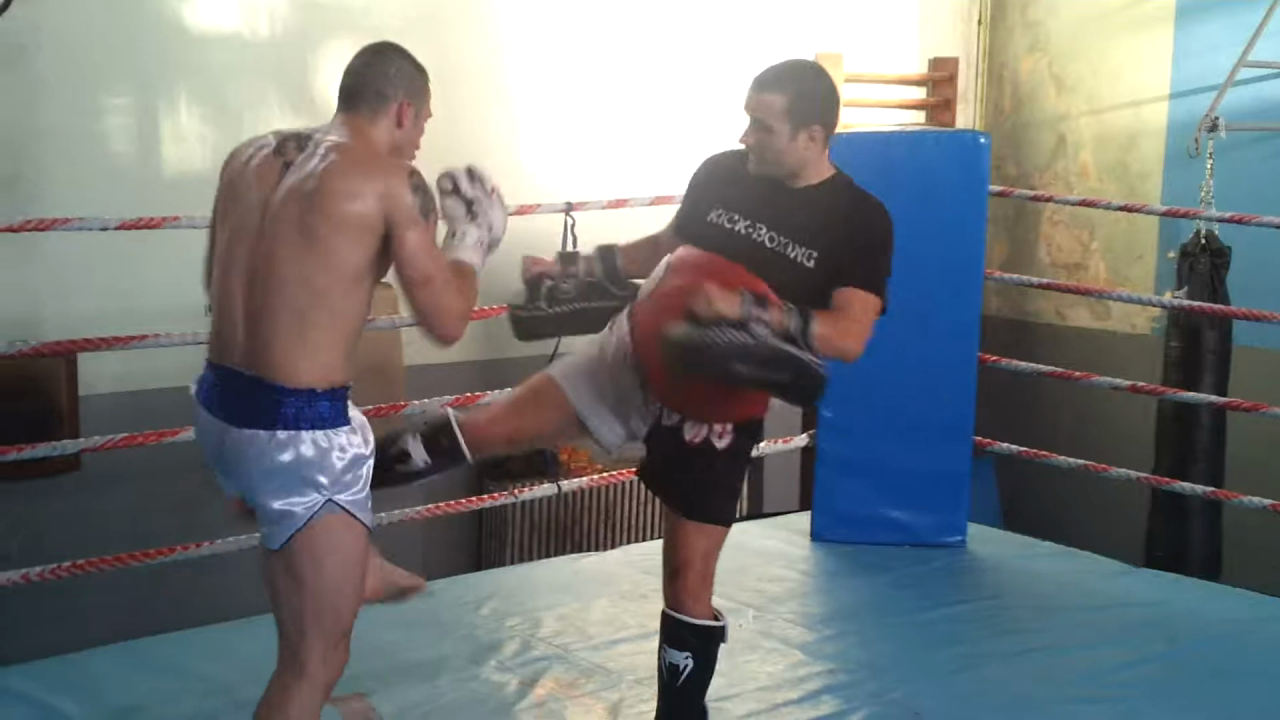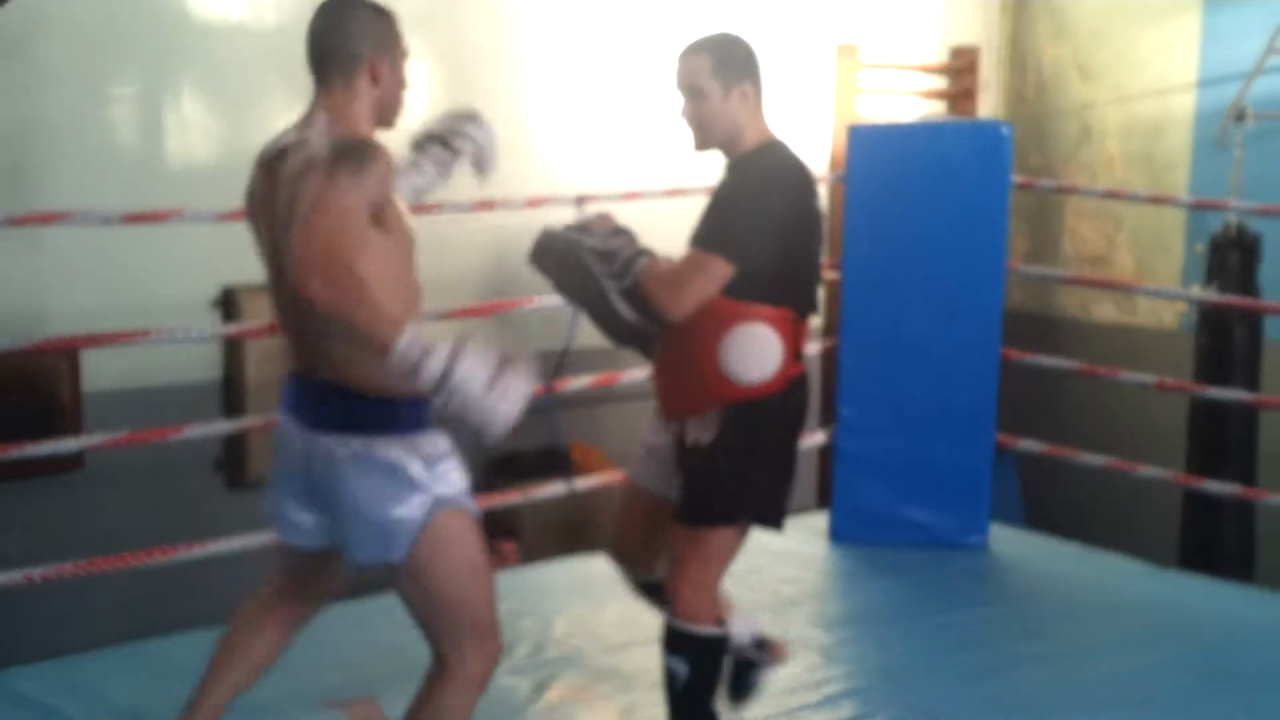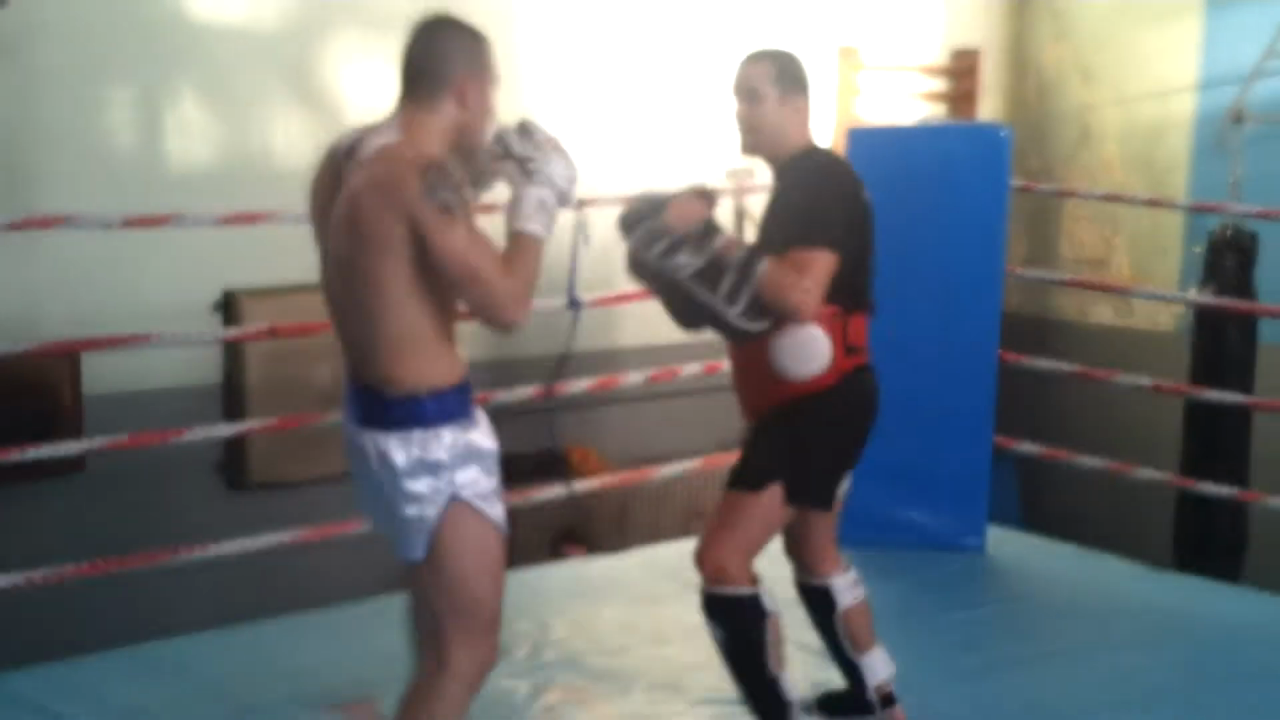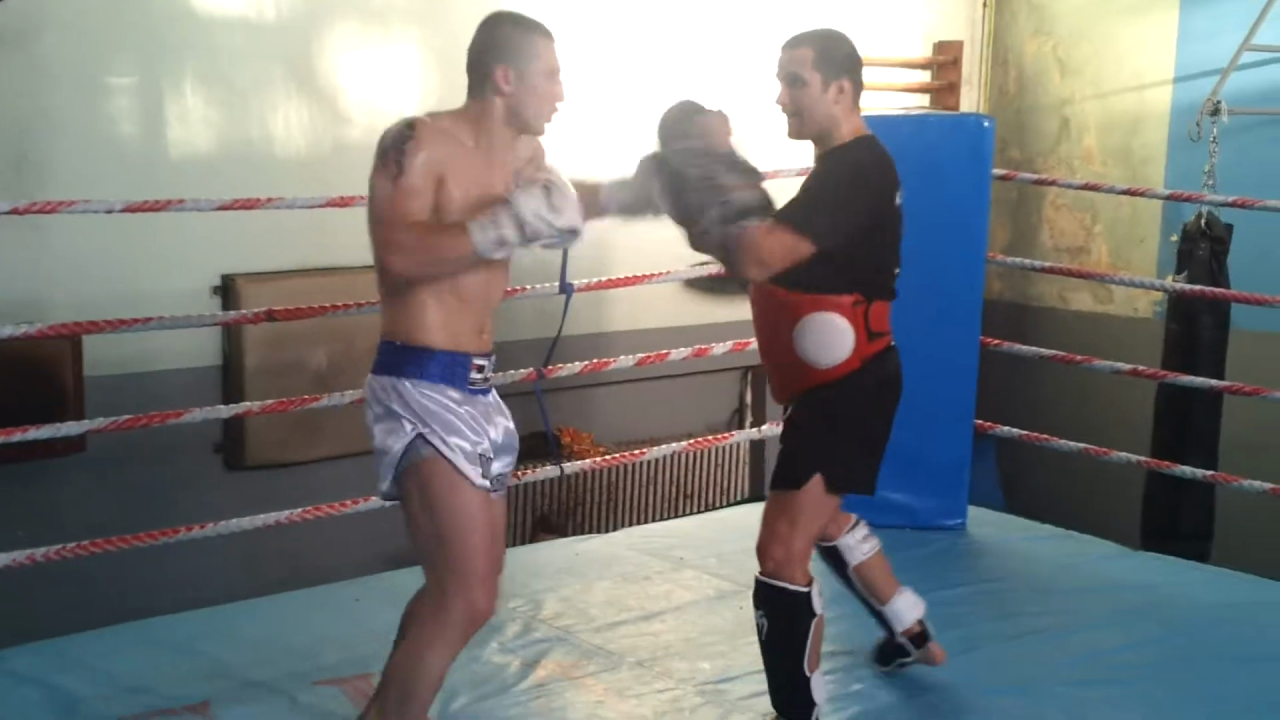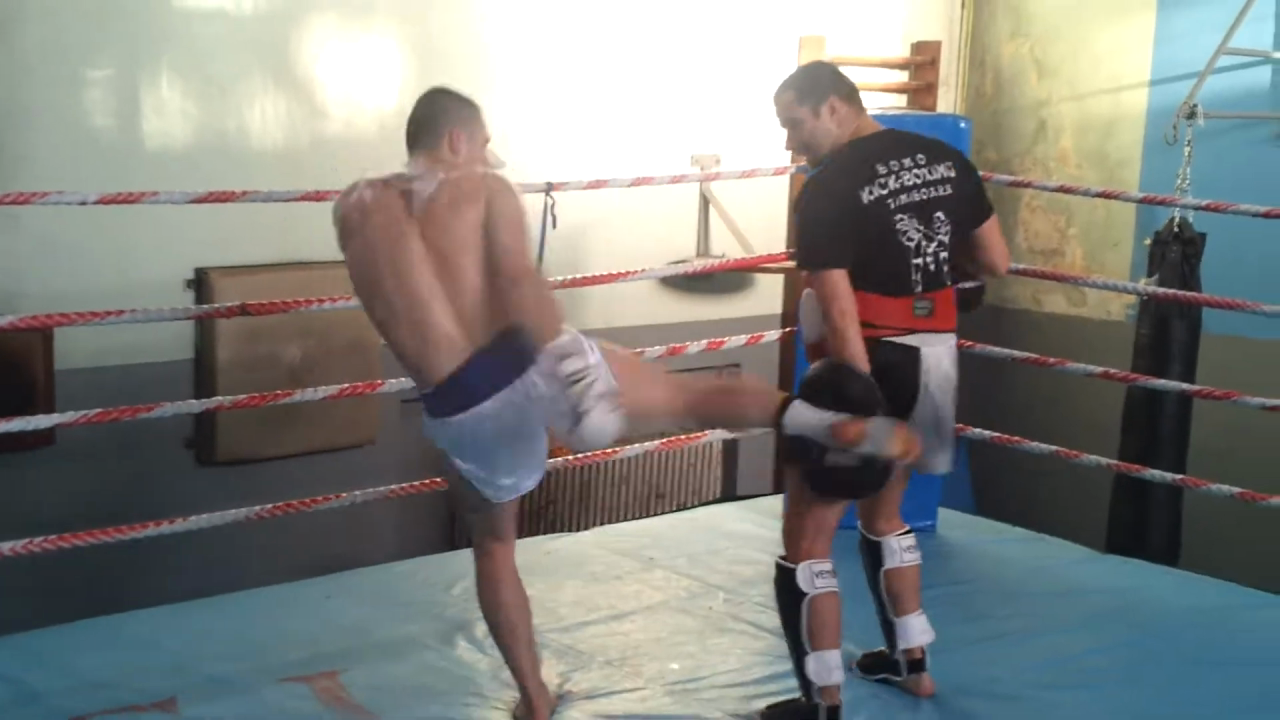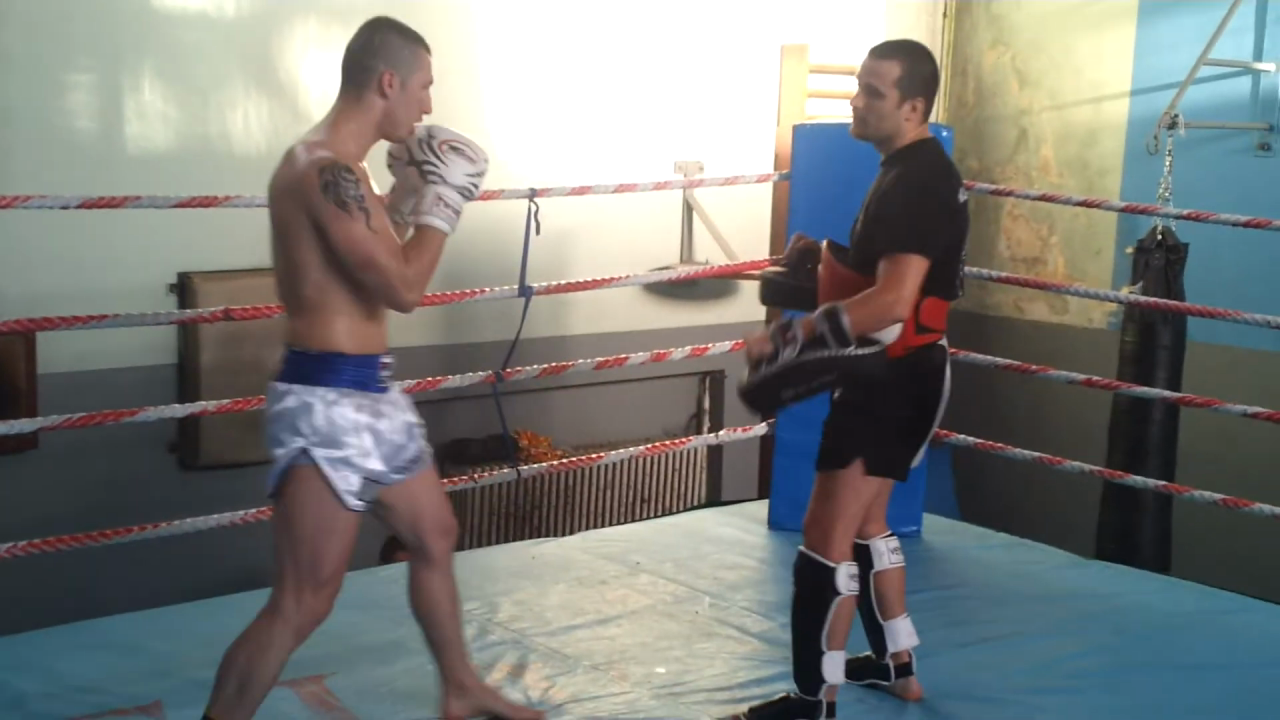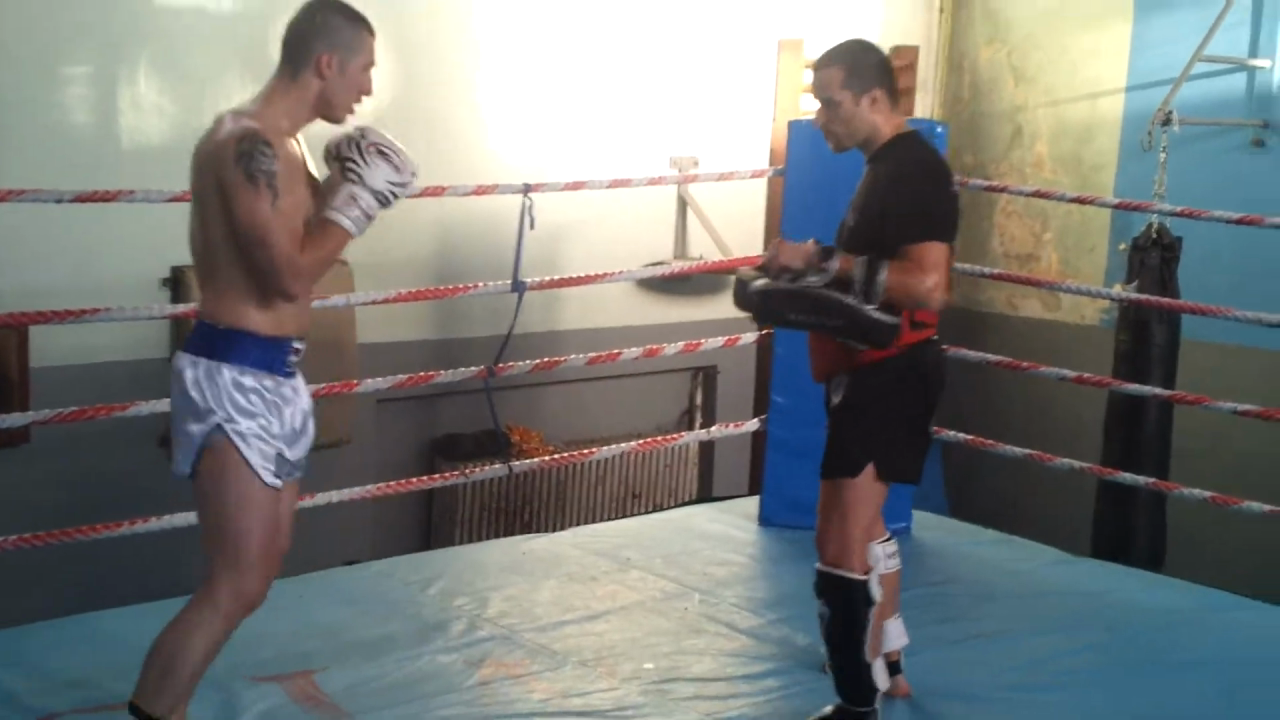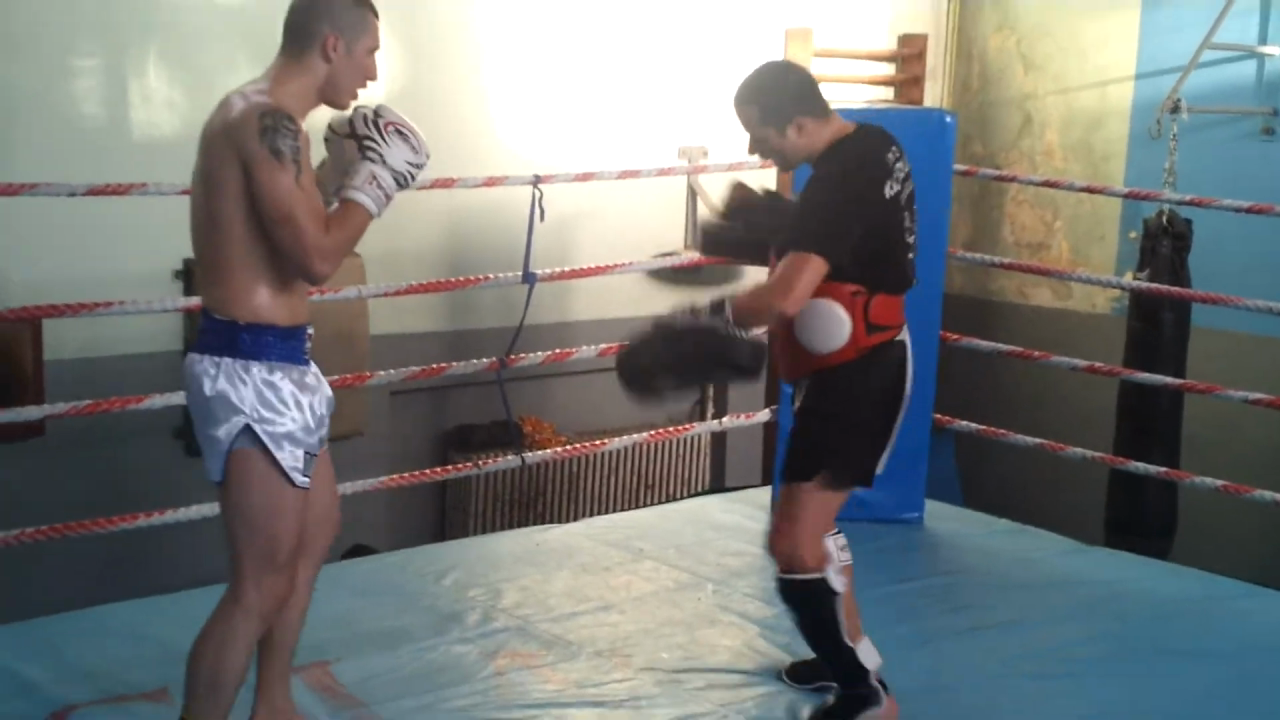
dt=0.5s
person 1, frame 1
left shoulder: (248, 157)
right shoulder: (391, 181)
right elbow: (446, 321)
right wrist: (472, 229)
left hip: (220, 407)
right hip: (294, 428)
right knee: (319, 655)
left ankle: (358, 572)
person 1, frame 2
left shoulder: (278, 160)
right shoulder: (346, 156)
right elbow: (318, 276)
left wrist: (426, 162)
right wrist: (452, 366)
left hip: (308, 421)
right hip: (378, 439)
left knee: (293, 598)
right knee: (469, 652)
person 1, frame 3
left shoulder: (345, 157)
right shoulder: (424, 176)
right elbow: (507, 307)
left wrist: (470, 174)
right wrist: (538, 199)
left hip: (373, 415)
right hip: (427, 435)
right knee: (466, 651)
person 1, frame 4
left shoulder: (519, 153)
right shoulder: (415, 140)
left elbow: (553, 201)
right elbow: (398, 258)
right wrist: (509, 226)
left hip: (469, 387)
right hip: (424, 389)
left knee: (454, 585)
right knee: (468, 600)
person 1, frame 5
left shoulder: (353, 206)
right shoulder: (481, 190)
right elbow: (521, 280)
right wrist: (573, 359)
left hip: (459, 416)
right hip: (522, 372)
left knee: (492, 546)
right knee: (696, 389)
right ankle: (827, 425)
person 1, frame 6
left shoulder: (330, 163)
right shoulder: (329, 171)
right elbow: (402, 288)
left wrist: (407, 193)
right wrist: (446, 197)
left hip: (364, 393)
right hip: (328, 402)
left knee: (436, 539)
right knee: (303, 601)
person 1, frame 7
left shoulder: (274, 143)
right shoulder: (248, 143)
left elbow: (293, 249)
right elbow: (292, 276)
left wrist: (344, 184)
right wrist: (362, 193)
left hip: (268, 375)
right hip: (235, 378)
left knee: (257, 568)
right knee: (234, 584)
person 1, frame 8
left shoulder: (252, 113)
right shoulder: (268, 123)
right elbow: (316, 257)
left wrist: (340, 167)
right wrist: (379, 176)
left hip: (271, 362)
right hip: (253, 368)
left knee: (314, 533)
right knee: (261, 585)
person 2, frame 1
left shoulder: (860, 220)
right shoulder: (720, 174)
left elbow: (849, 337)
left wrist: (747, 313)
right wrist: (582, 267)
left hip: (721, 410)
right hip: (637, 357)
left knee: (688, 588)
right knee: (489, 427)
person 2, frame 2
left shoulder: (771, 182)
right shoulder: (748, 175)
left elbow: (678, 296)
left wrist: (613, 244)
left hip: (745, 412)
right hip: (693, 397)
left knee: (689, 591)
right knee: (639, 552)
right ankle: (745, 647)
person 2, frame 3
left shoulder: (821, 182)
right shoulder: (789, 186)
left elbow: (798, 298)
right elbow: (749, 299)
left wrist: (704, 241)
right wrist: (688, 241)
left hip: (821, 404)
right hip: (802, 401)
left knee: (721, 561)
right knee: (815, 552)
person 2, frame 4
left shoulder: (857, 173)
right shoulder: (836, 164)
left elbow: (758, 261)
right elbow: (761, 249)
left wrist: (720, 164)
left hip: (847, 388)
right hip: (828, 382)
left knee: (781, 553)
right knee: (826, 519)
right ankle: (913, 634)
person 2, frame 5
left shoulder: (828, 187)
right shoulder: (946, 160)
left elbow: (837, 307)
right elbow: (995, 261)
left wrist: (857, 400)
left hip: (870, 366)
right hip: (936, 360)
left knee: (806, 538)
right knee: (883, 513)
right ankle: (911, 660)
person 2, frame 6
left shoulder: (915, 181)
right shoulder: (921, 171)
left elbow: (894, 300)
left wrist: (792, 336)
right wrist: (827, 254)
left hip: (893, 373)
right hip: (905, 368)
left knee: (827, 536)
right knee: (866, 519)
right ankle: (897, 664)
person 2, frame 7
left shoulder: (912, 171)
right shoulder: (890, 167)
left elbow: (924, 284)
left wrist: (825, 265)
right wrist: (818, 261)
left hip: (890, 376)
right hip: (877, 373)
left knee: (840, 546)
right knee: (863, 525)
right ankle: (884, 656)
person 2, frame 8
left shoulder: (838, 180)
right shoulder: (873, 149)
left elbow: (788, 296)
right wrist: (762, 215)
left hip: (856, 376)
right hip: (860, 365)
left knee: (793, 544)
right knee: (809, 519)
right ankle: (842, 658)
